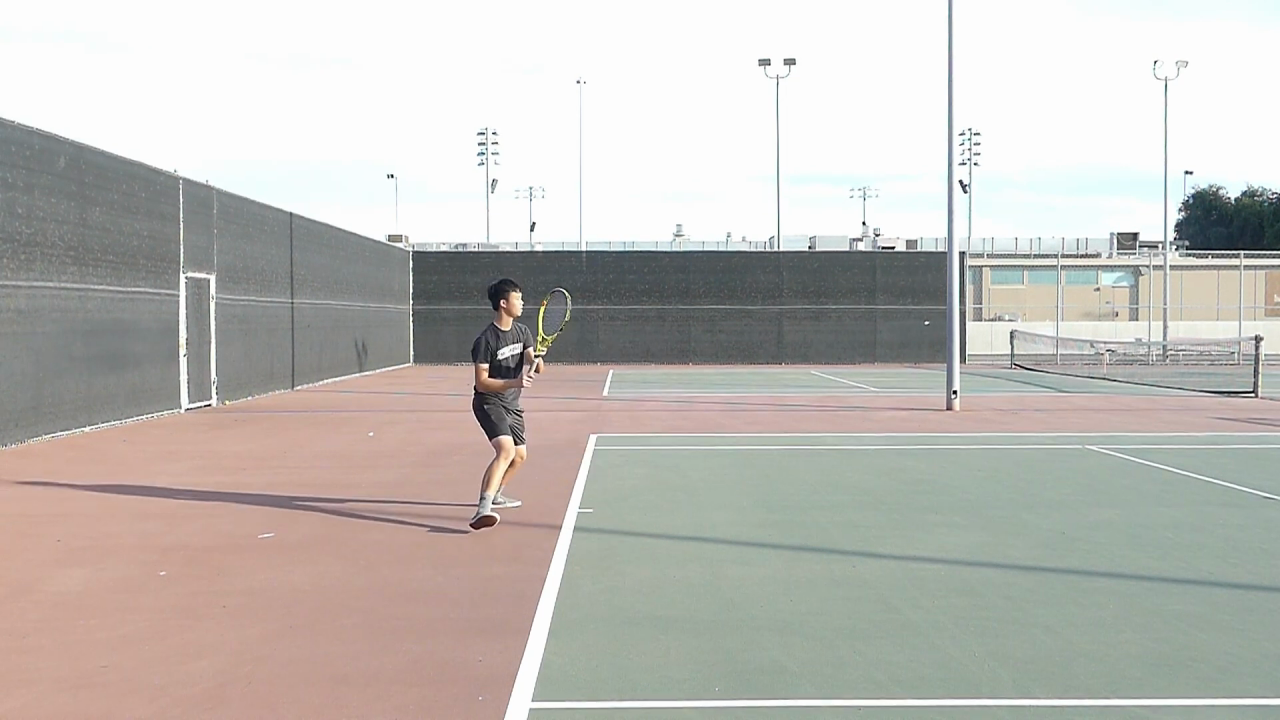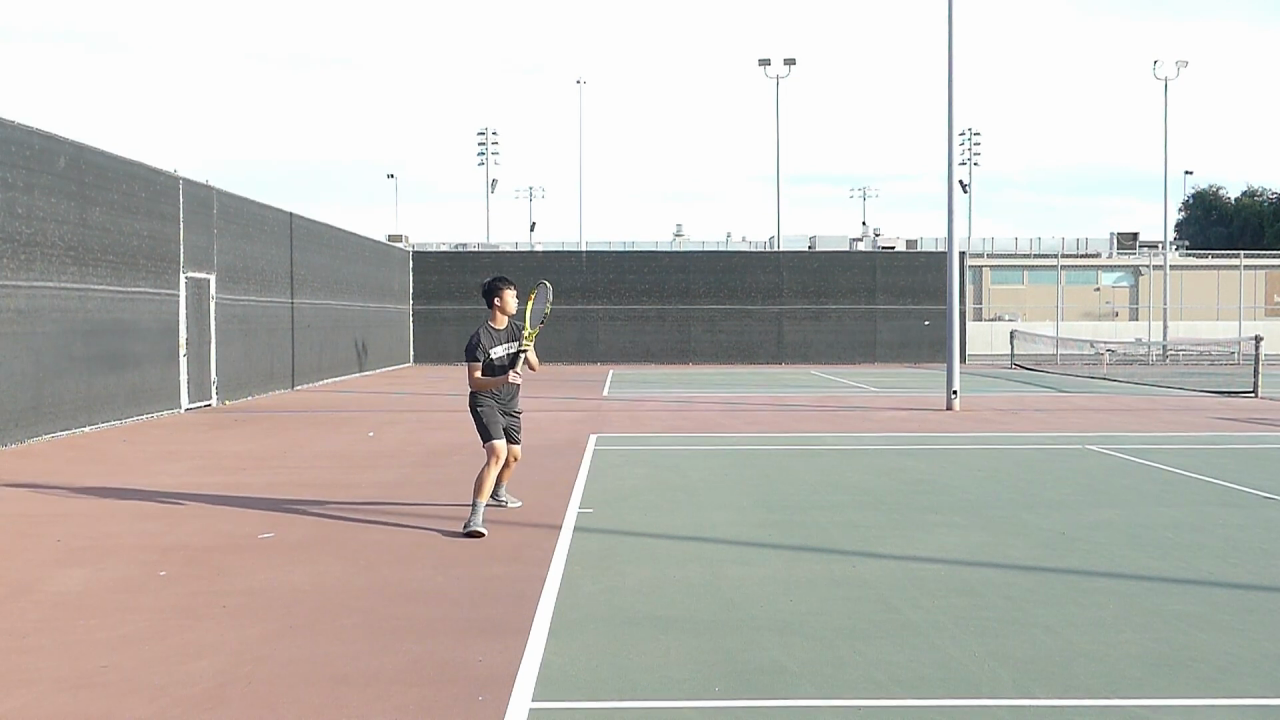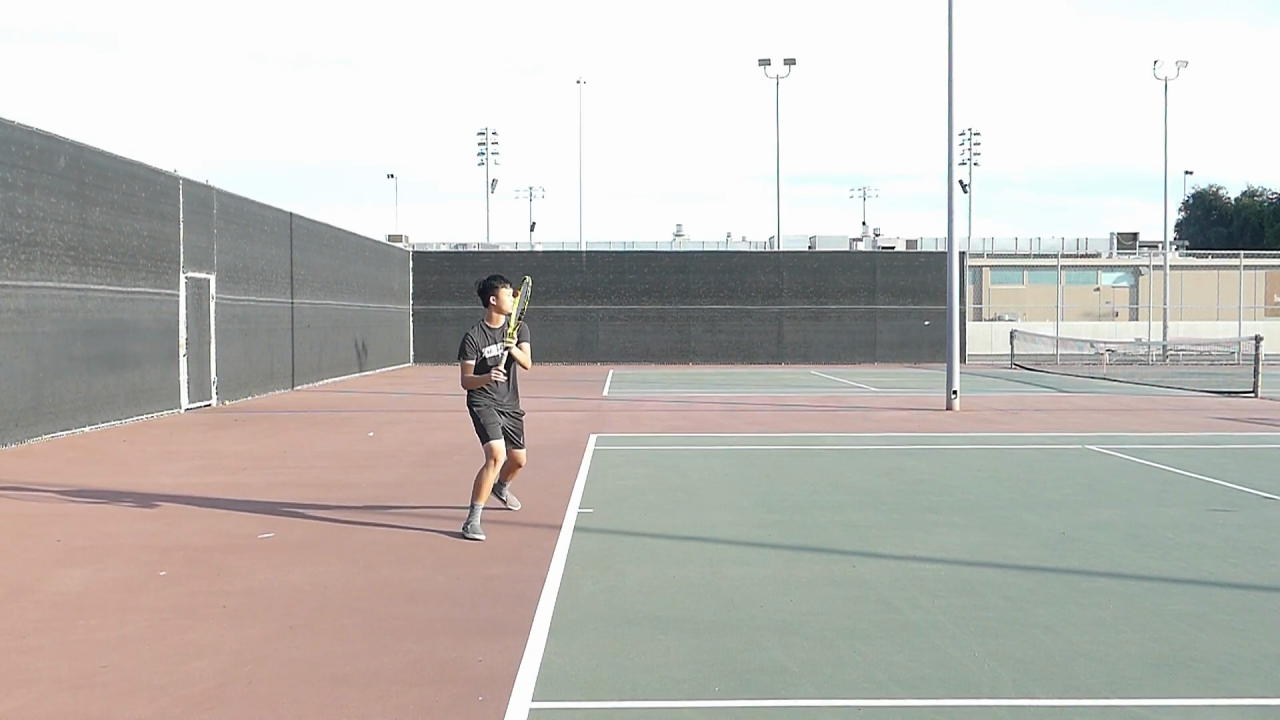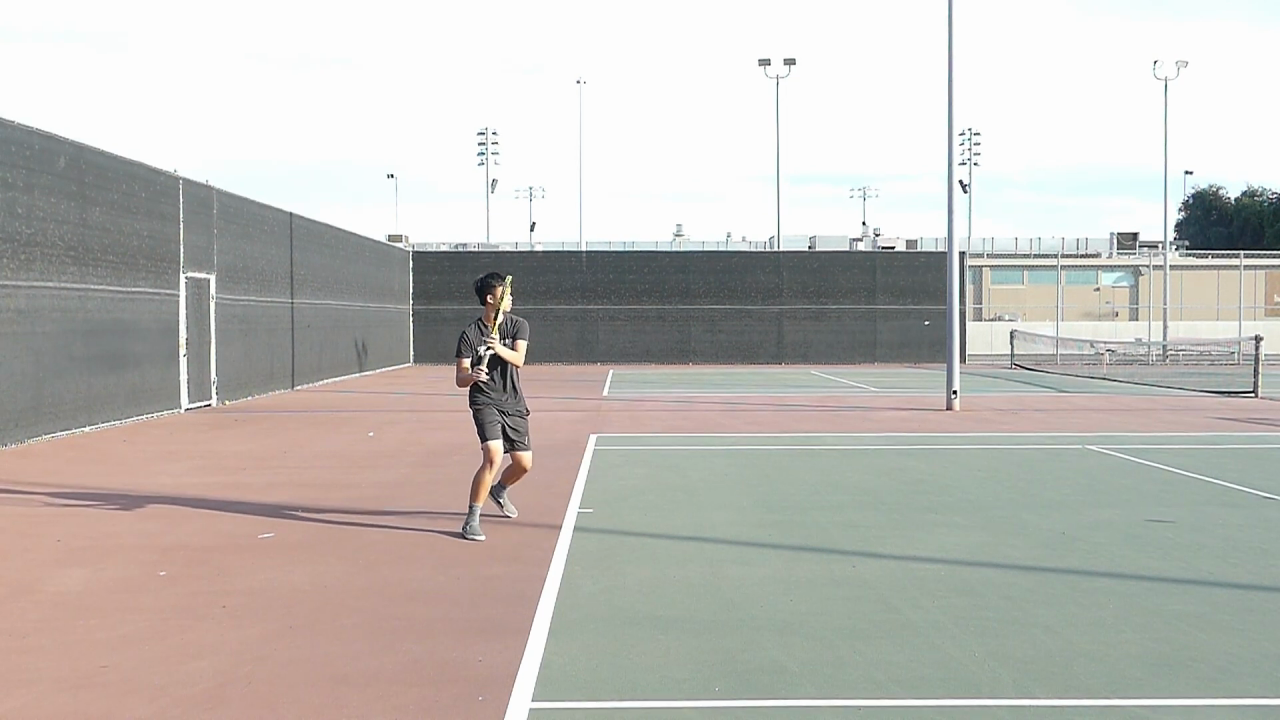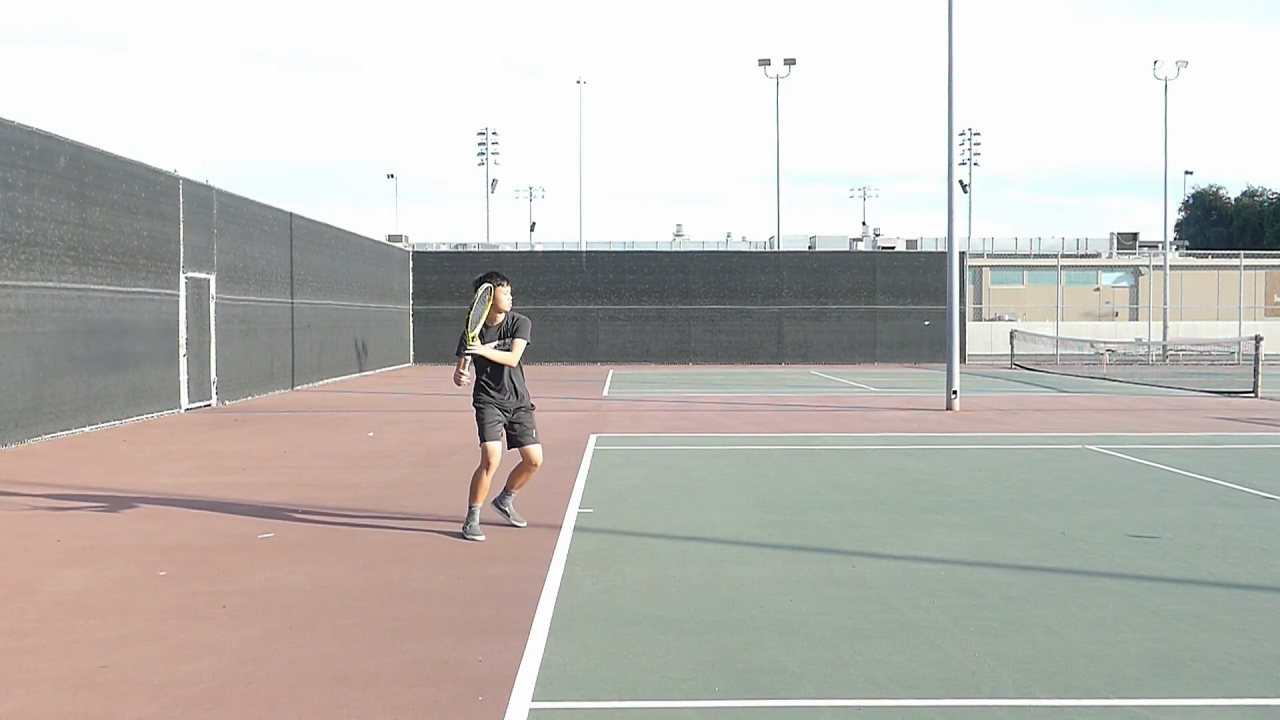
dt=0.4s
person 1, frame 1
left shoulder: (522, 332)
right shoulder: (485, 340)
left elbow: (535, 367)
right elbow: (481, 383)
left wrist: (537, 360)
right wrist: (514, 381)
left hip: (512, 404)
right hip: (489, 403)
left knee: (519, 455)
right knee: (505, 450)
left ankle: (495, 495)
right ankle: (483, 510)
person 1, frame 2
left shoulder: (519, 330)
right shoulder: (478, 339)
left elbow: (534, 366)
right elbow: (474, 382)
left wrist: (528, 353)
right wrist: (503, 379)
left hip: (510, 404)
right hip: (485, 403)
left knee: (514, 455)
right knee: (497, 455)
left ankle: (498, 492)
right ankle: (475, 518)
person 1, frame 3
left shoulder: (519, 329)
right shoulder: (473, 337)
left elbow: (527, 363)
right elbow: (465, 381)
left wrist: (513, 349)
right wrist: (487, 377)
left hip: (511, 405)
right hip: (483, 404)
left knee: (518, 460)
right knee: (496, 455)
left ankle: (501, 488)
right ankle: (473, 520)
person 1, frame 4
left shoulder: (518, 325)
right shoulder: (469, 334)
left elbow: (519, 360)
right elbow: (460, 379)
left wrist: (499, 348)
right wrist: (472, 375)
left hip: (514, 404)
right hip: (485, 403)
left knee: (523, 464)
right knee: (493, 457)
left ankle: (499, 491)
right ankle: (472, 520)
person 1, frame 5
left shoulder: (520, 323)
left elbow: (512, 358)
right elbow: (459, 373)
left wrist: (484, 351)
right wrist: (460, 376)
left hip: (519, 402)
right hip: (488, 402)
left knee: (534, 459)
right knee: (490, 459)
left ankle: (505, 500)
right ankle: (472, 520)
